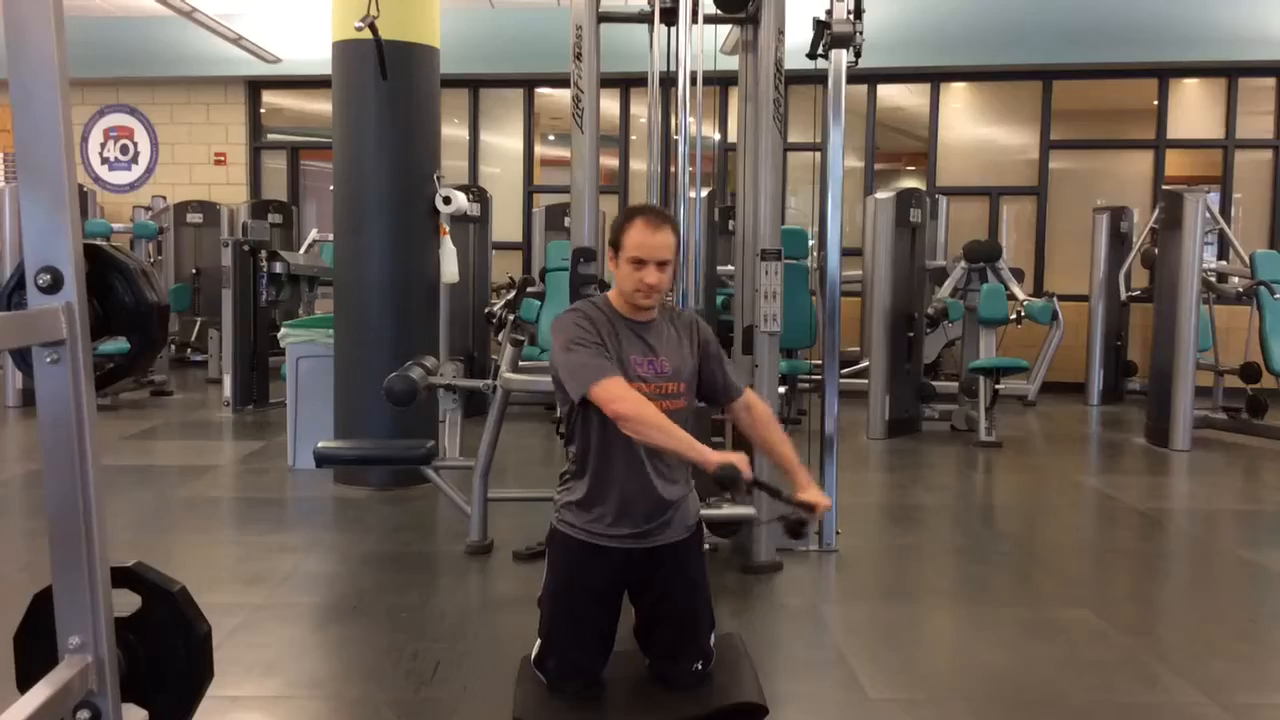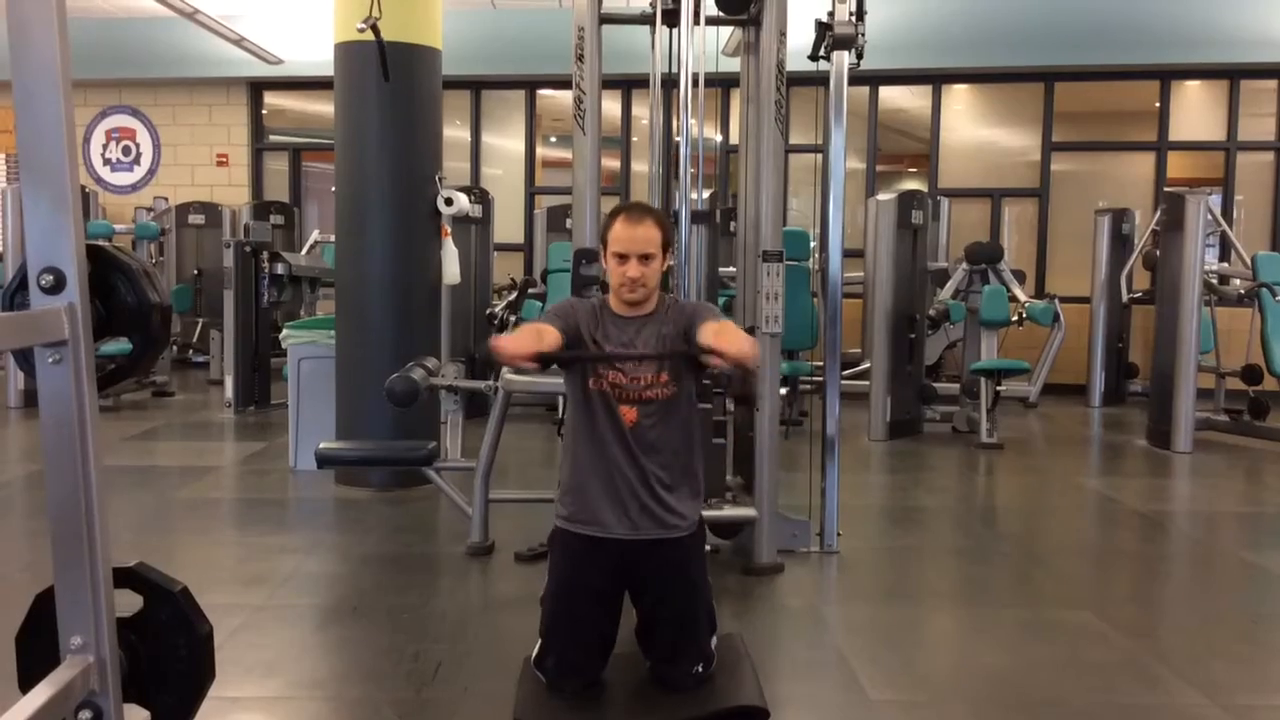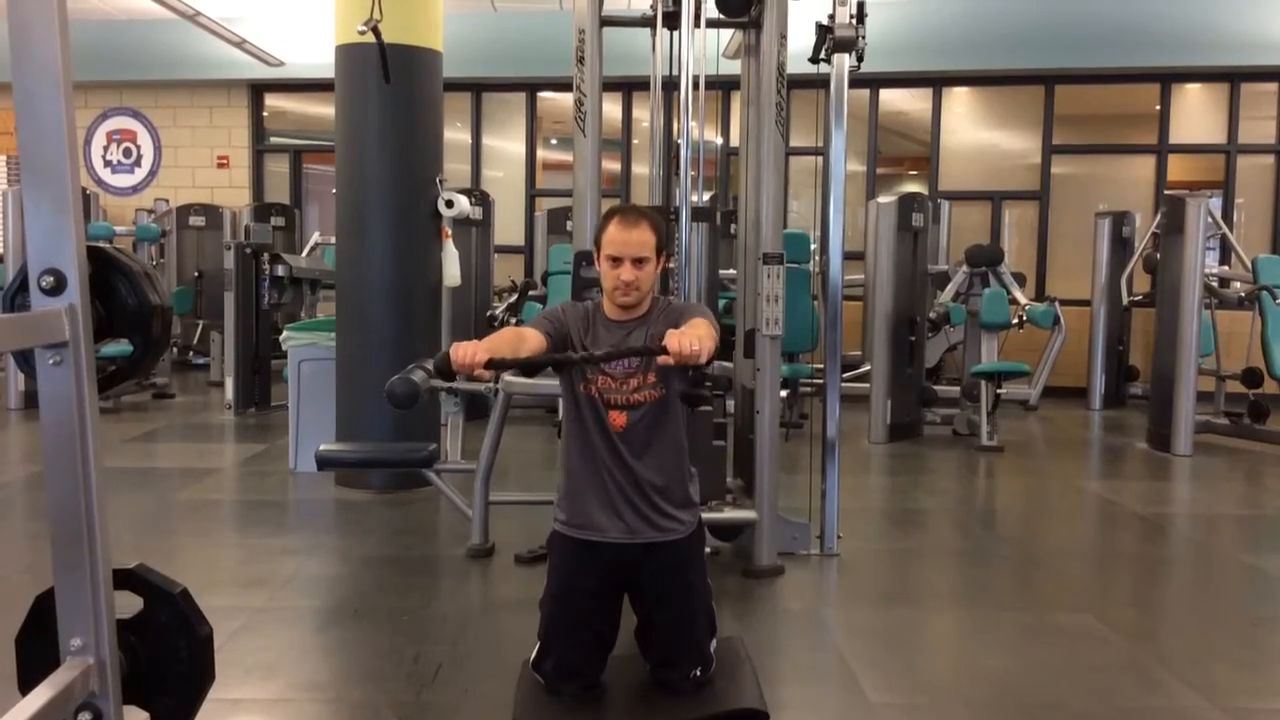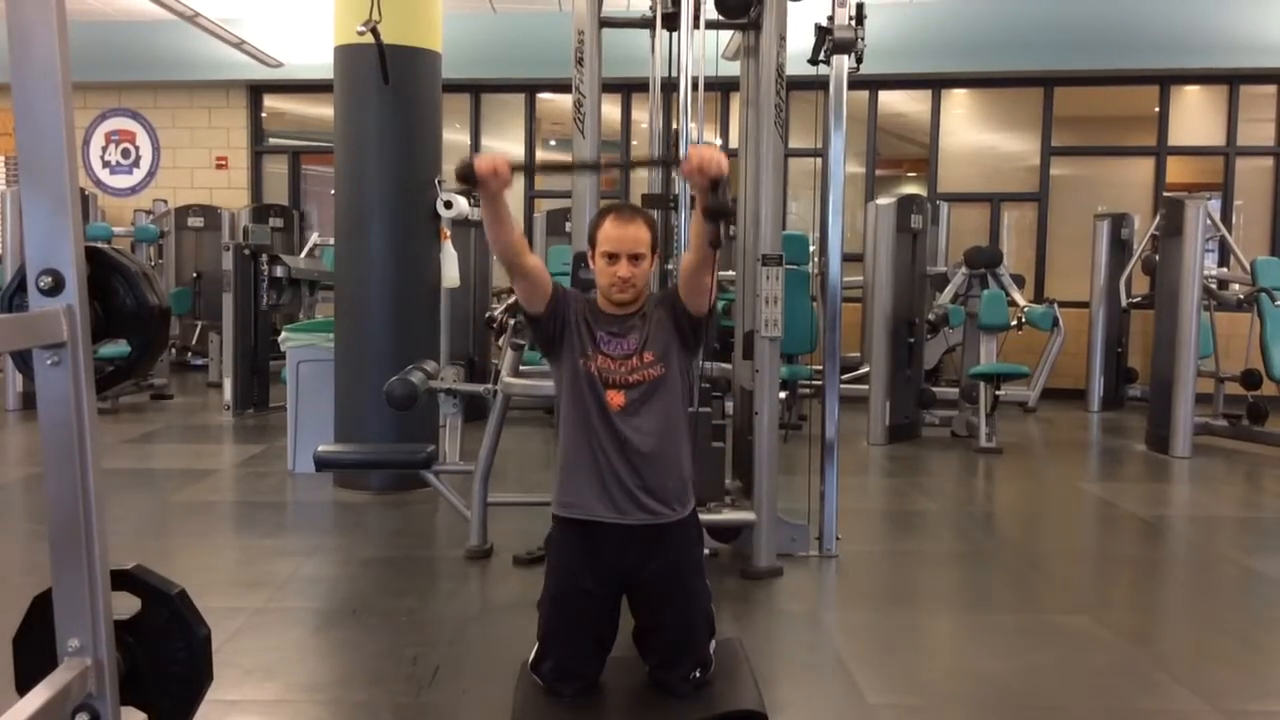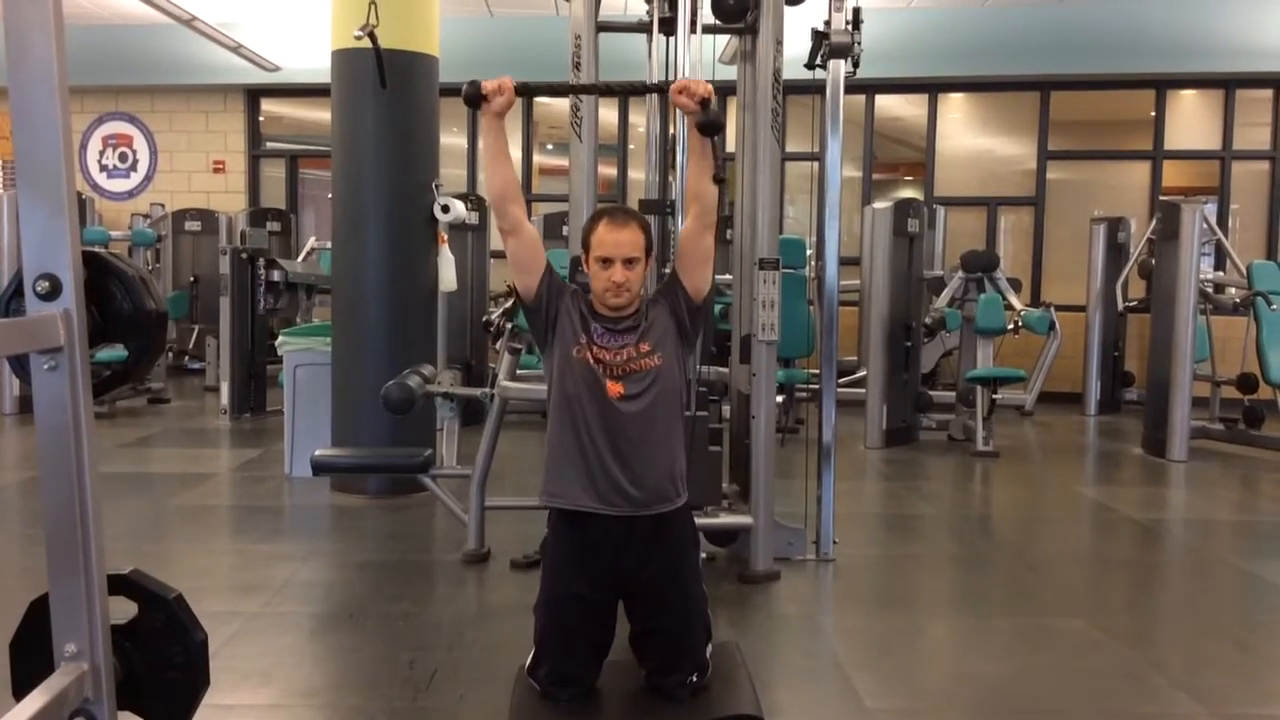
dt=0.5s
person 1, frame 1
left shoulder: (692, 331)
right shoulder: (577, 327)
left elbow: (746, 406)
right elbow: (623, 407)
left wrist: (802, 481)
right wrist: (707, 455)
left hip: (672, 531)
right hip: (588, 533)
left knee: (686, 673)
right knee: (567, 676)
left ankle: (646, 629)
person 1, frame 2
left shoulder: (688, 318)
right shoulder: (574, 317)
left elbow: (723, 334)
right elbow: (540, 336)
left wrist: (735, 344)
right wrist: (519, 343)
left hip: (670, 526)
right hip: (584, 526)
left knee: (686, 673)
right knee: (564, 676)
left ankle: (656, 625)
person 1, frame 3
left shoulder: (678, 318)
right shoulder: (569, 322)
left elbow: (701, 328)
right elbow: (524, 340)
left wrist: (694, 339)
right wrist: (483, 349)
left hip: (668, 532)
right hip: (583, 531)
left knee: (685, 676)
right knee: (564, 677)
left ankle: (653, 632)
right ankle: (591, 644)
person 1, frame 4
left shoulder: (676, 320)
right shoulder: (565, 321)
left elbow: (703, 258)
right elbow: (516, 261)
left wrist: (707, 191)
right wrist: (491, 193)
left hip: (666, 524)
right hip: (581, 525)
left knee: (684, 676)
right knee: (563, 678)
left ankle: (651, 636)
right ankle: (597, 635)
person 1, frame 5
left shoulder: (673, 317)
right shoulder: (558, 315)
left elbow: (702, 218)
right elbow: (511, 219)
left wrist: (698, 121)
right wrist: (492, 119)
left hip: (662, 524)
right hip: (577, 525)
left knee: (680, 679)
right knee: (560, 682)
left ankle: (652, 644)
right ankle: (590, 643)
